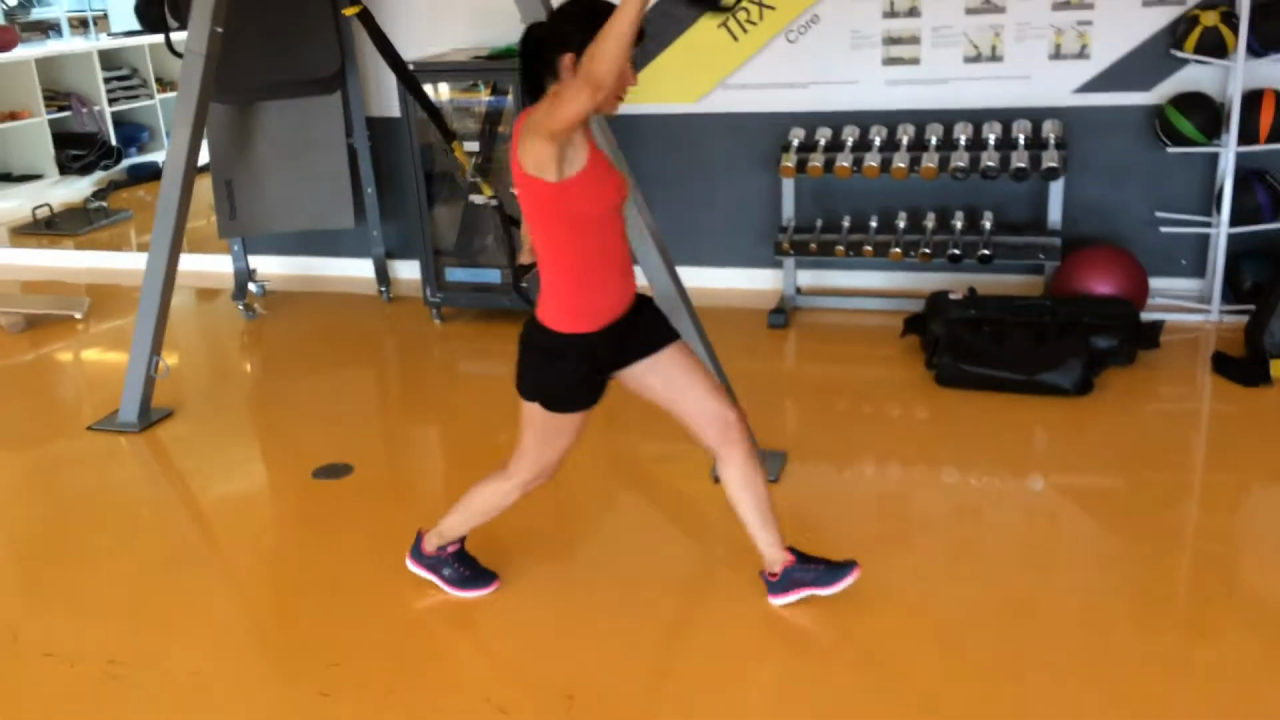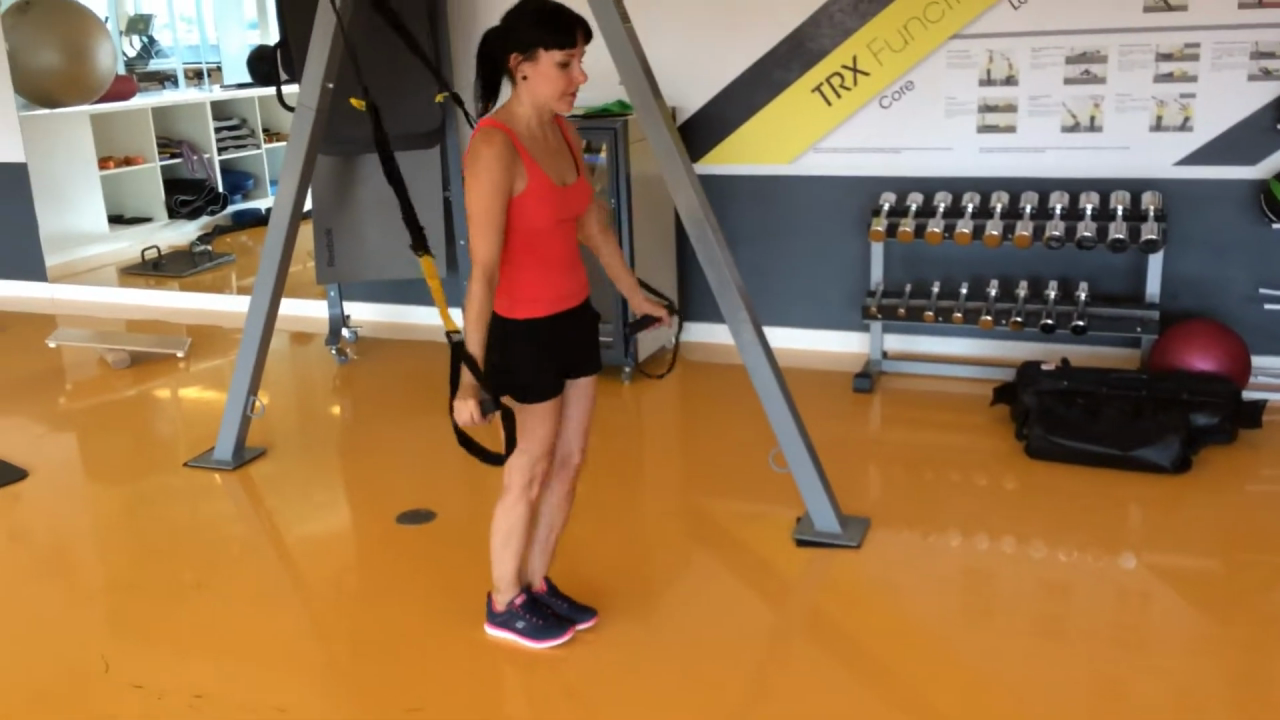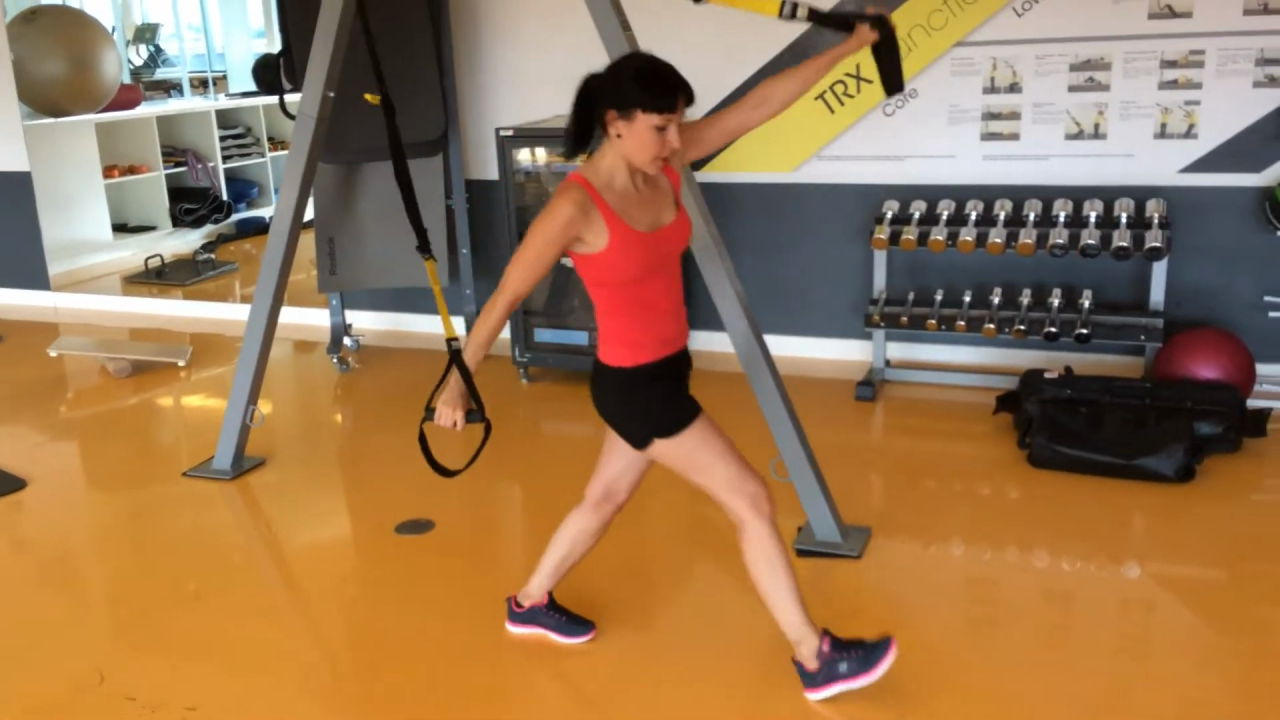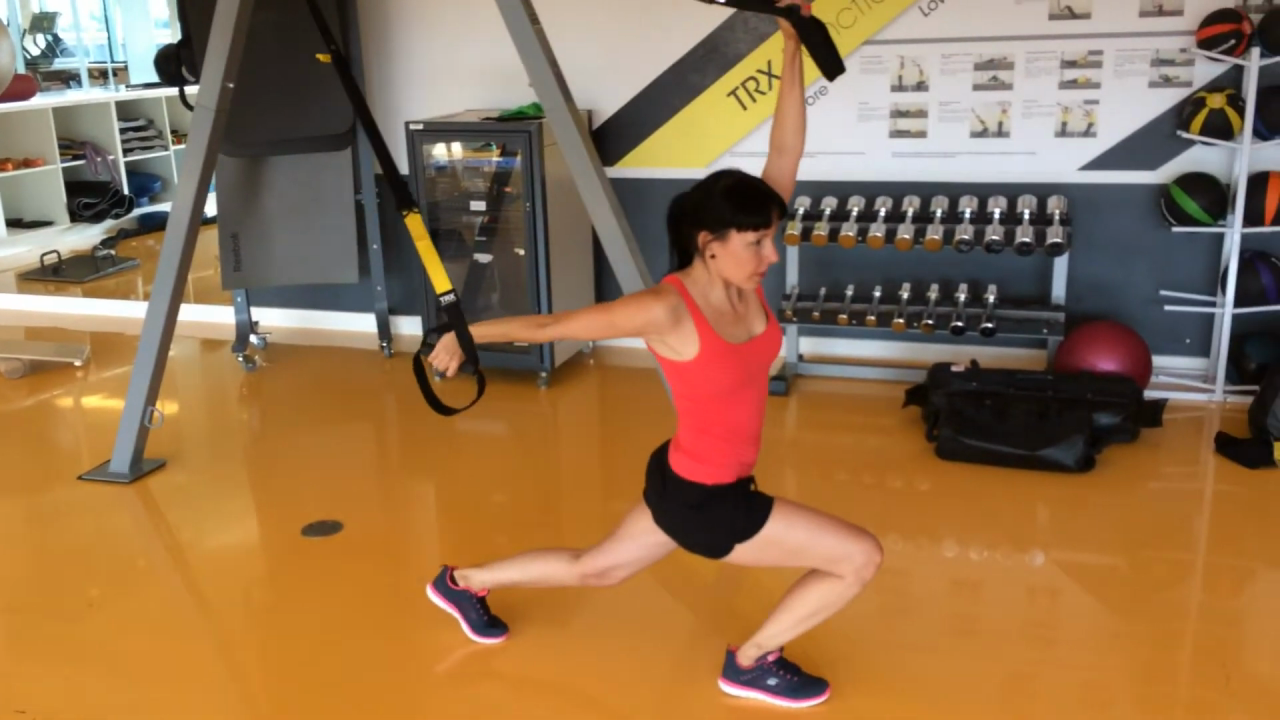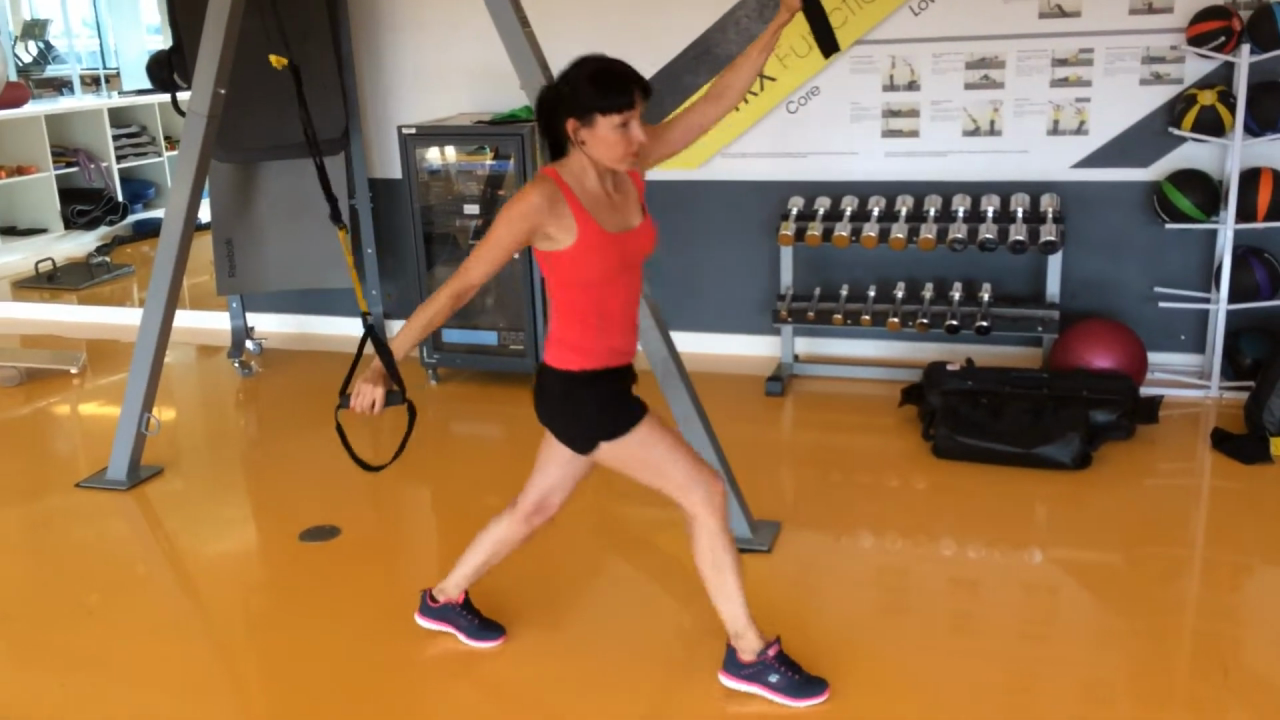
dt=0.7s
person 1, frame 1
left shoulder: (562, 129)
right shoulder: (542, 126)
right elbow: (597, 78)
left wrist: (534, 249)
left hip: (623, 317)
right hip: (566, 339)
left knee: (725, 425)
right knee: (530, 471)
left ankle: (779, 565)
right ankle: (434, 548)
person 1, frame 2
left shoulder: (561, 130)
right shoulder: (494, 146)
left elbow: (592, 223)
right elbow: (484, 268)
left wrist: (635, 294)
right wrist: (471, 378)
left hip: (575, 322)
right hip: (523, 335)
left knee: (565, 469)
right knee: (526, 480)
left ankle: (536, 586)
right ankle: (504, 605)
person 1, frame 3
left shoulder: (659, 168)
right shoulder: (575, 205)
left elbow: (757, 106)
right elbow: (506, 296)
left wrist: (843, 49)
right wrist: (457, 383)
left hip: (666, 370)
right hip: (633, 387)
left knee: (604, 497)
right knee: (753, 503)
left ankle: (530, 602)
right ankle: (815, 657)
person 1, frame 4
left shoulder: (739, 273)
right shoulder: (665, 311)
left elbow: (785, 158)
right elbow: (549, 324)
right wrist: (464, 336)
left hip: (710, 483)
right hip: (699, 498)
left knee: (596, 569)
right knee: (860, 558)
left ankle: (461, 584)
right ankle: (750, 662)
person 1, frame 5
left shoulder: (627, 166)
right shoulder: (542, 200)
left elbow: (714, 104)
right elbow: (460, 285)
right wrist: (386, 360)
left hip: (603, 378)
right hip: (579, 389)
left knee: (535, 507)
right knee: (706, 496)
left ankle: (443, 600)
right ankle: (750, 655)
